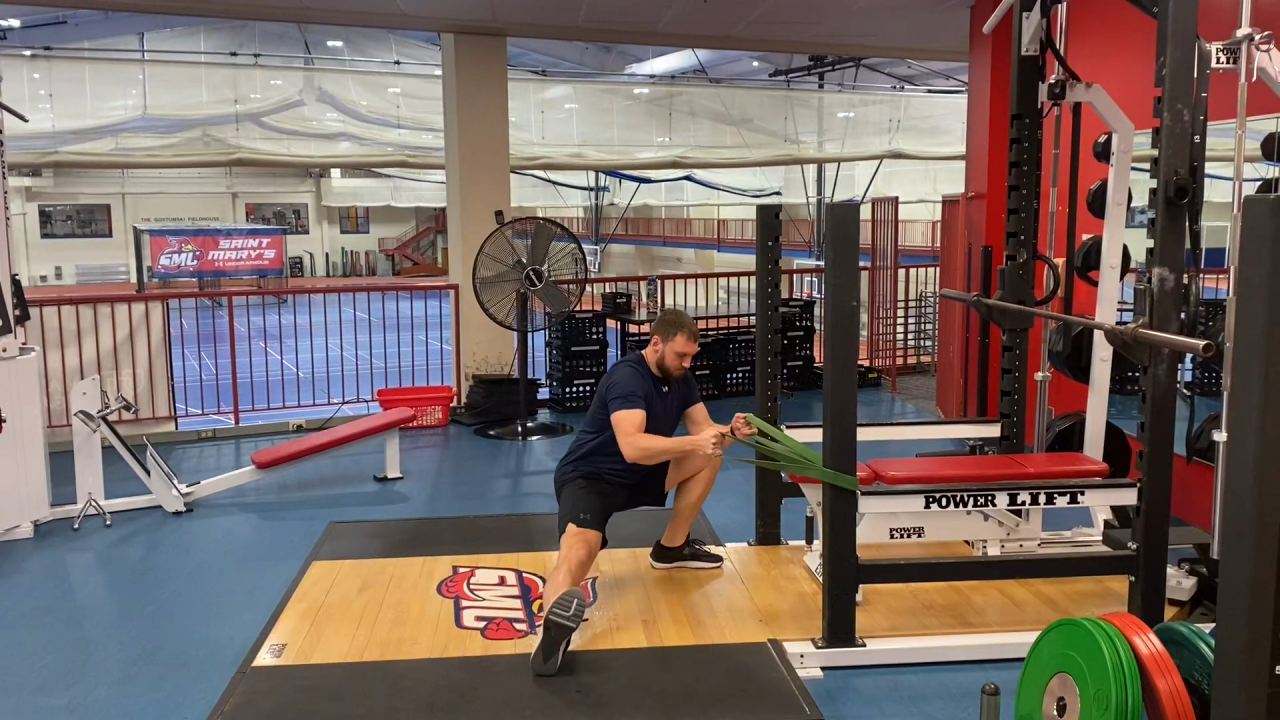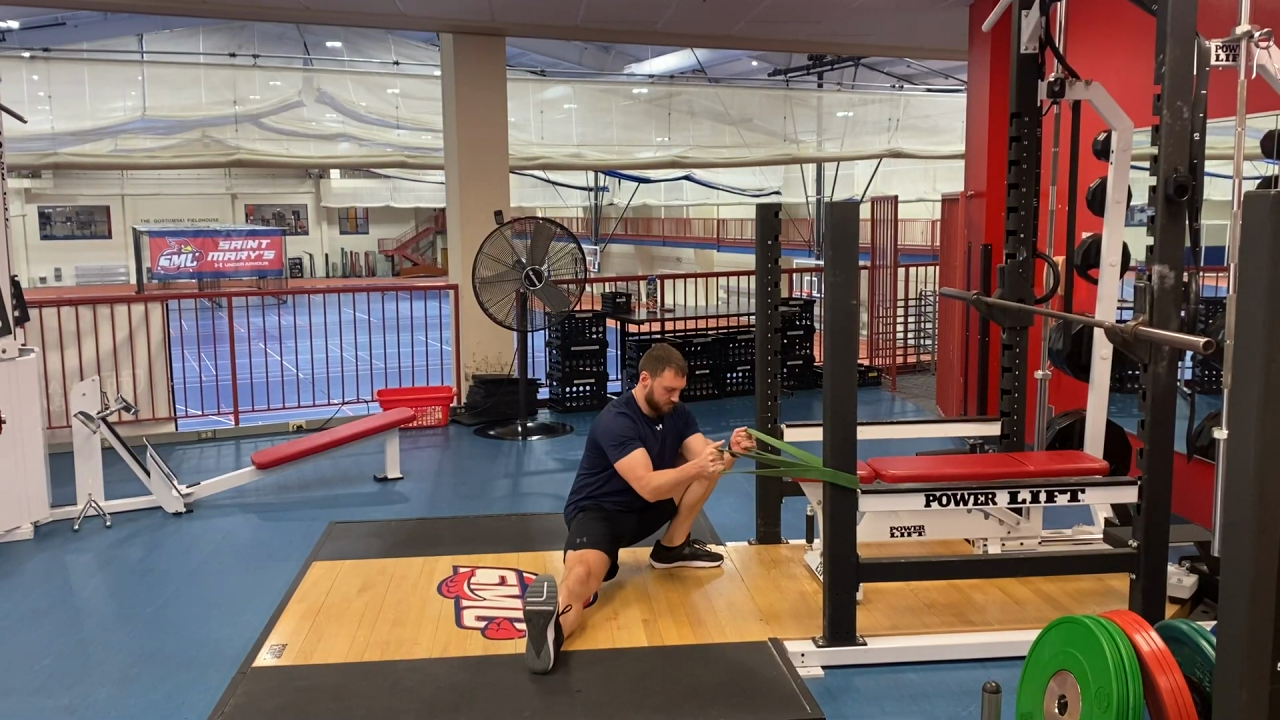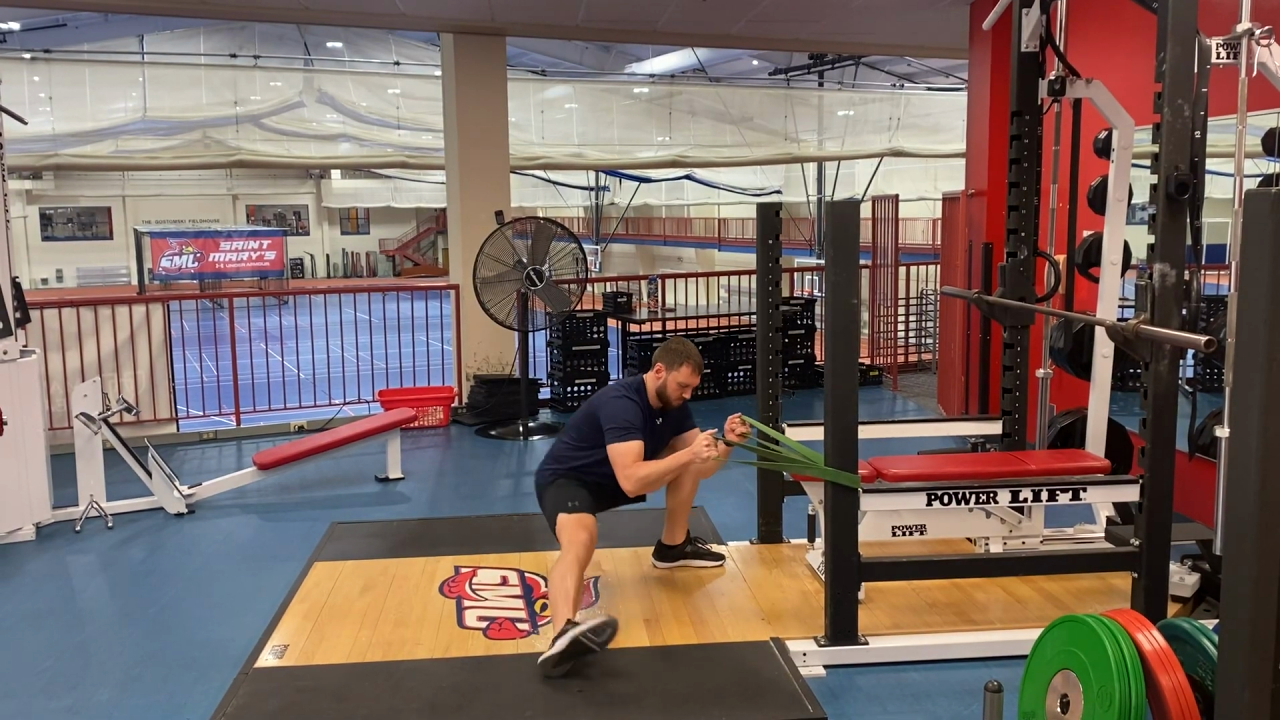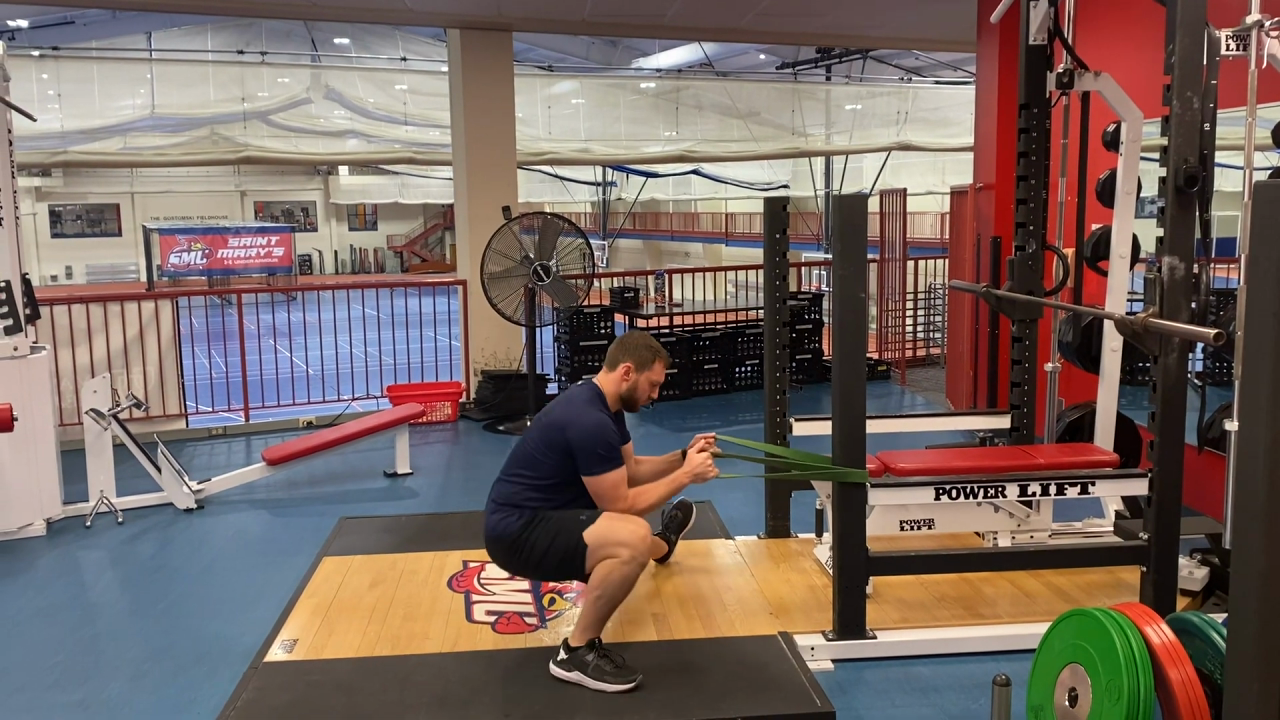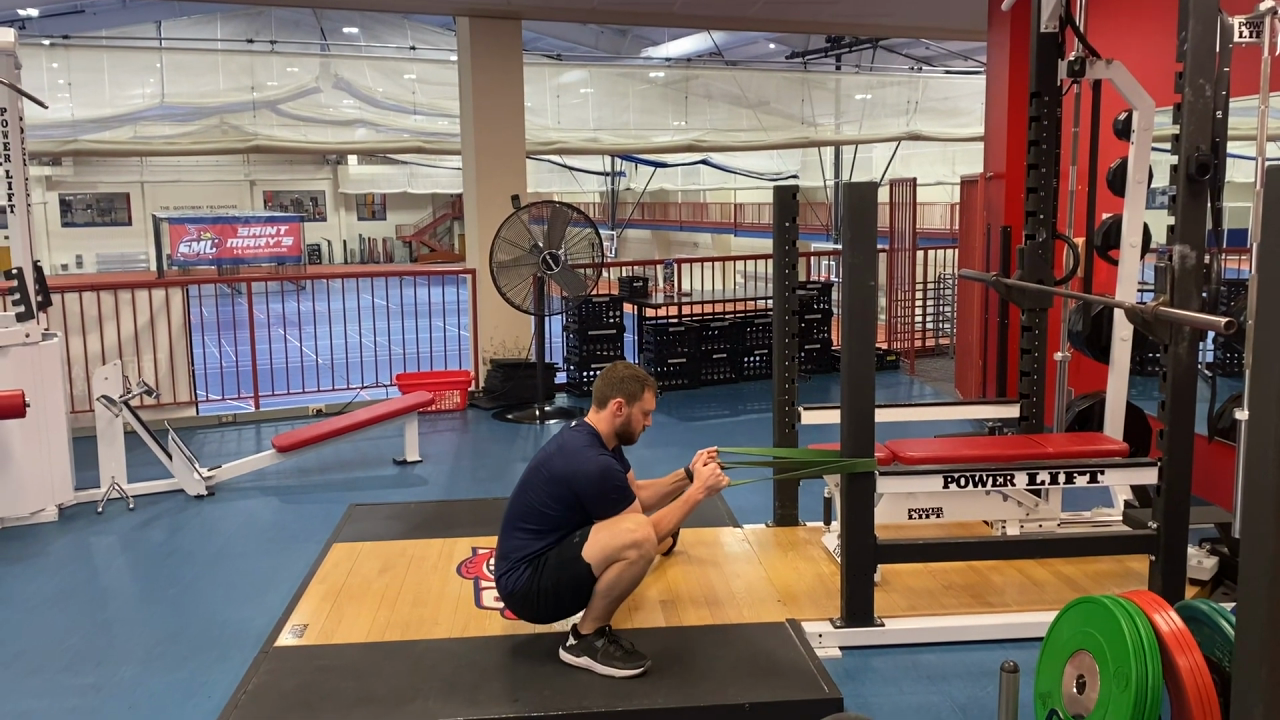
dt=1s
person 1, frame 1
left shoulder: (681, 379)
right shoulder: (627, 377)
left elbow: (704, 431)
right elbow: (632, 447)
left wrist: (731, 432)
right wrist: (693, 442)
left hip: (636, 475)
right hip: (588, 478)
left knee: (707, 461)
right knee: (577, 554)
left ankle: (672, 547)
right ankle: (555, 628)
person 1, frame 2
left shoulder: (677, 413)
right shoulder: (615, 421)
left elbow: (704, 461)
right elbow: (649, 486)
left wrist: (731, 451)
right wrist: (697, 467)
left hip: (645, 509)
right hip: (599, 512)
left knee: (708, 466)
right knee: (581, 575)
left ankle: (672, 548)
person 1, frame 3
left shoulder: (674, 404)
right shoulder: (621, 402)
left elbow: (697, 464)
right elbow: (631, 481)
left wrist: (725, 443)
right wrist: (689, 455)
left hip: (606, 478)
right hip: (564, 478)
left knee: (686, 462)
right knee: (580, 539)
left ankle: (673, 546)
right ankle: (564, 633)
person 1, frame 4
left shoulder: (599, 404)
right shoulder: (589, 422)
left elbow: (630, 470)
right elbow: (620, 506)
left wrist: (683, 457)
right wrist: (686, 475)
left hip: (533, 516)
right hip: (516, 534)
right knee: (635, 539)
left ankle: (661, 546)
right ankle: (577, 651)
person 1, frame 5
left shoulder: (592, 437)
right shoulder: (591, 464)
left elbow: (635, 495)
right elbow: (642, 533)
left wrist: (688, 475)
right wrist: (698, 491)
left hip: (545, 553)
right hip: (528, 583)
right knee: (639, 537)
left ankle: (665, 542)
right ankle: (587, 639)
